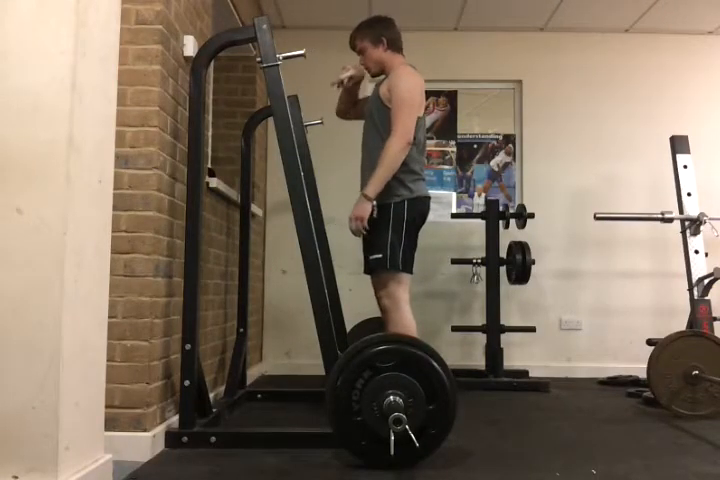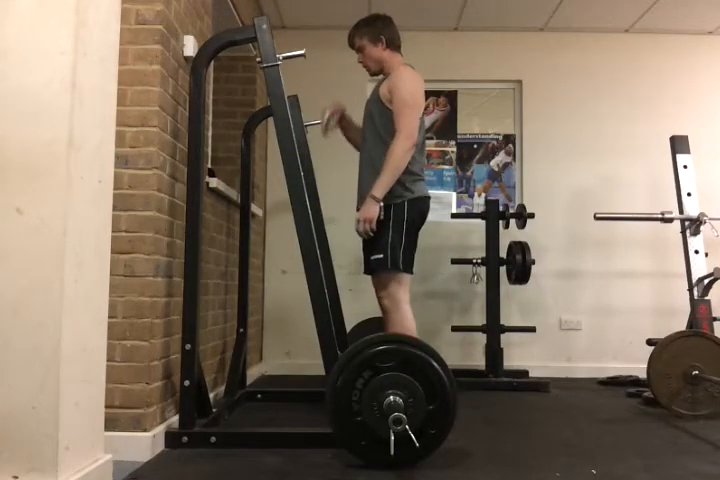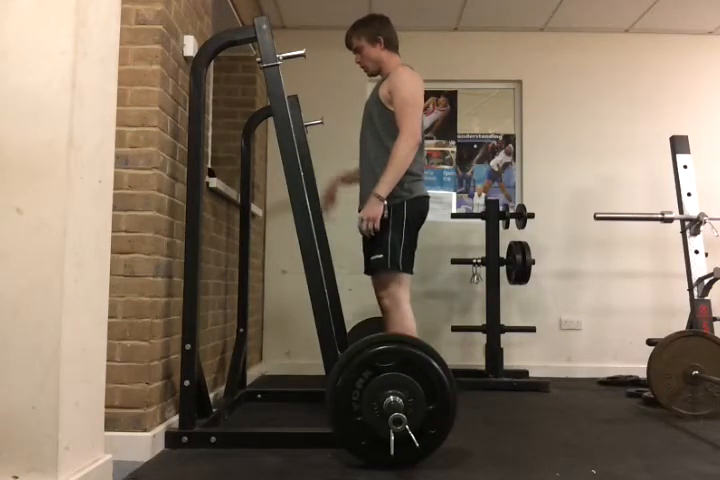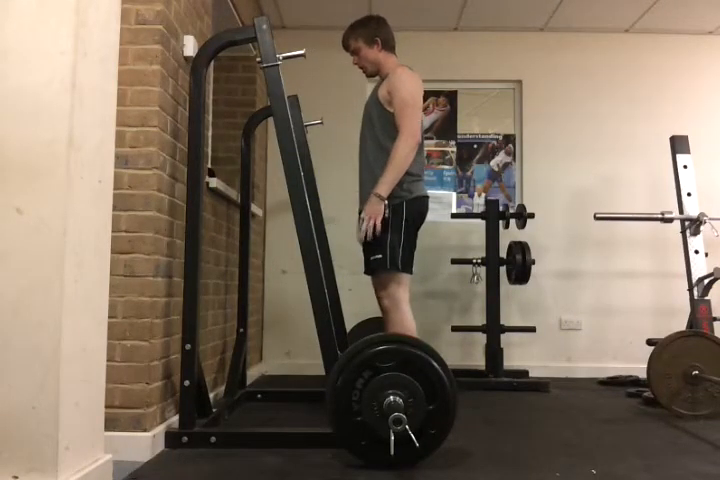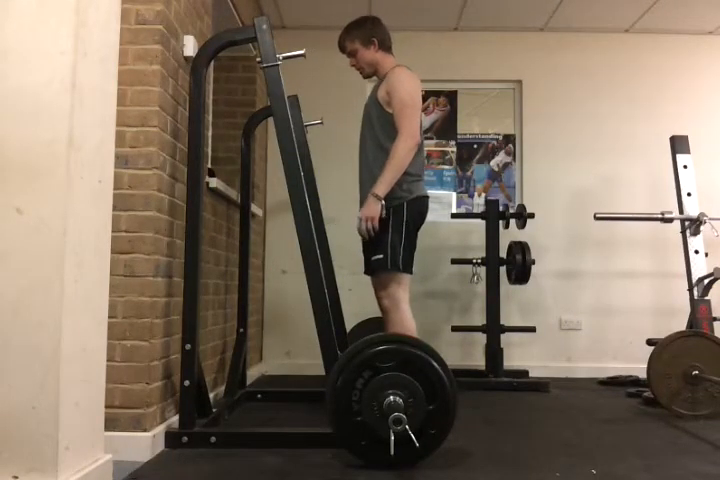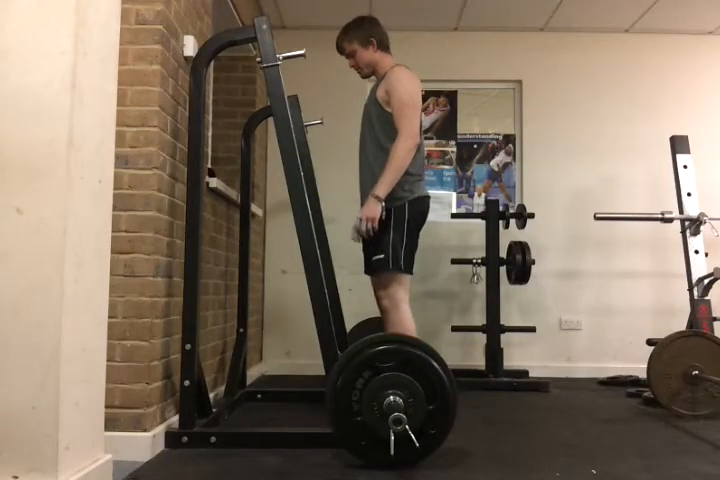
dt=0.2s
person 1, frame 1
left shoulder: (404, 77)
right shoulder: (388, 87)
left elbow: (402, 139)
right elbow: (344, 112)
left wrist: (366, 196)
right wrist: (351, 84)
left hip: (399, 200)
right hip: (388, 202)
left knee: (393, 293)
right knee: (388, 294)
person 1, frame 2
left shoulder: (404, 77)
right shoulder: (388, 87)
left elbow: (406, 139)
right elbow: (368, 144)
left wrist: (374, 198)
right wrist: (342, 119)
left hip: (398, 202)
right hip: (388, 203)
left knee: (394, 293)
right knee: (387, 294)
person 1, frame 3
left shoulder: (403, 78)
right shoulder: (387, 87)
left elbow: (410, 139)
left wrist: (377, 196)
right wrist: (344, 178)
left hip: (398, 202)
right hip: (387, 203)
left knee: (394, 294)
right knee: (387, 294)
person 1, frame 4
left shoulder: (402, 78)
right shoulder: (386, 86)
left elbow: (410, 138)
left wrist: (378, 196)
right wrist: (373, 198)
left hip: (397, 202)
right hip: (386, 203)
left knee: (394, 294)
right knee: (387, 294)
person 1, frame 5
left shoulder: (400, 78)
right shoulder: (385, 86)
left elbow: (409, 139)
left wrist: (375, 196)
left hip: (397, 202)
right hip: (385, 204)
left knee: (394, 294)
right knee: (387, 294)
person 1, frame 6
left shoulder: (399, 77)
right shoulder: (384, 85)
left elbow: (408, 139)
left wrist: (375, 197)
right wrist: (375, 201)
left hip: (398, 202)
right hip: (386, 204)
left knee: (393, 295)
right knee: (386, 295)
